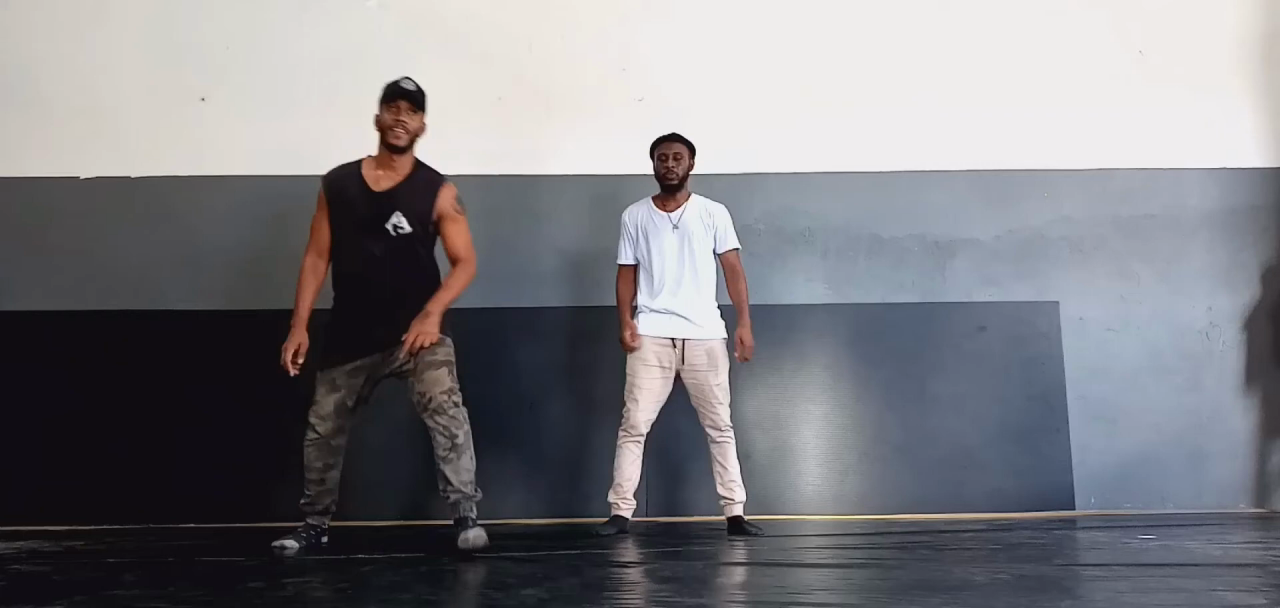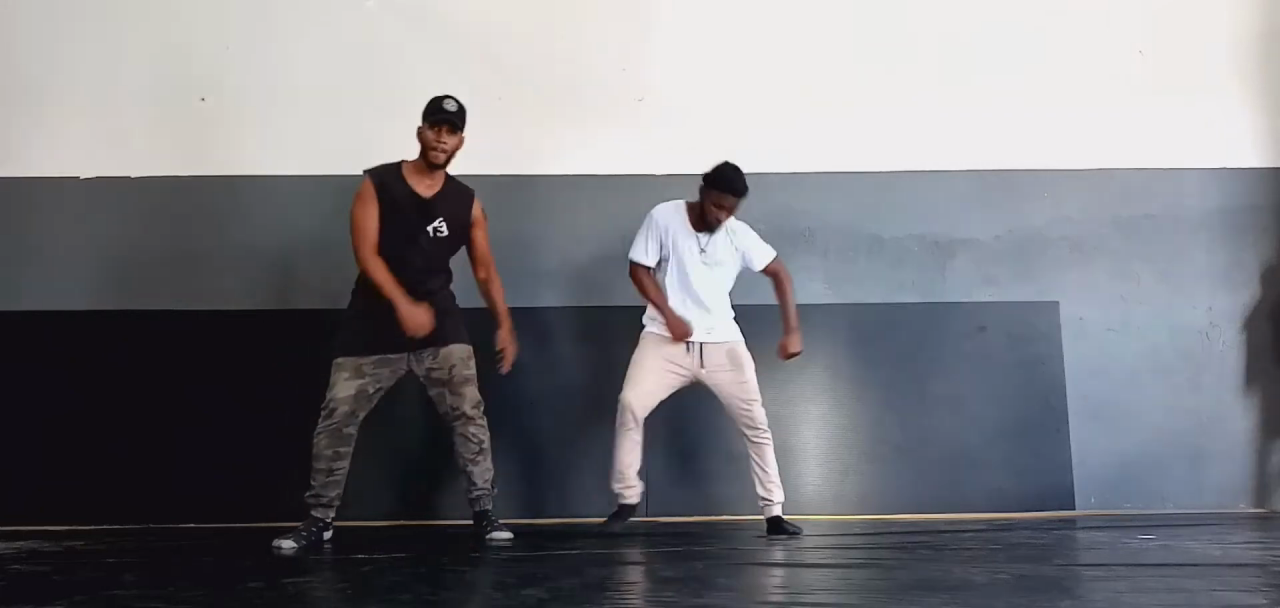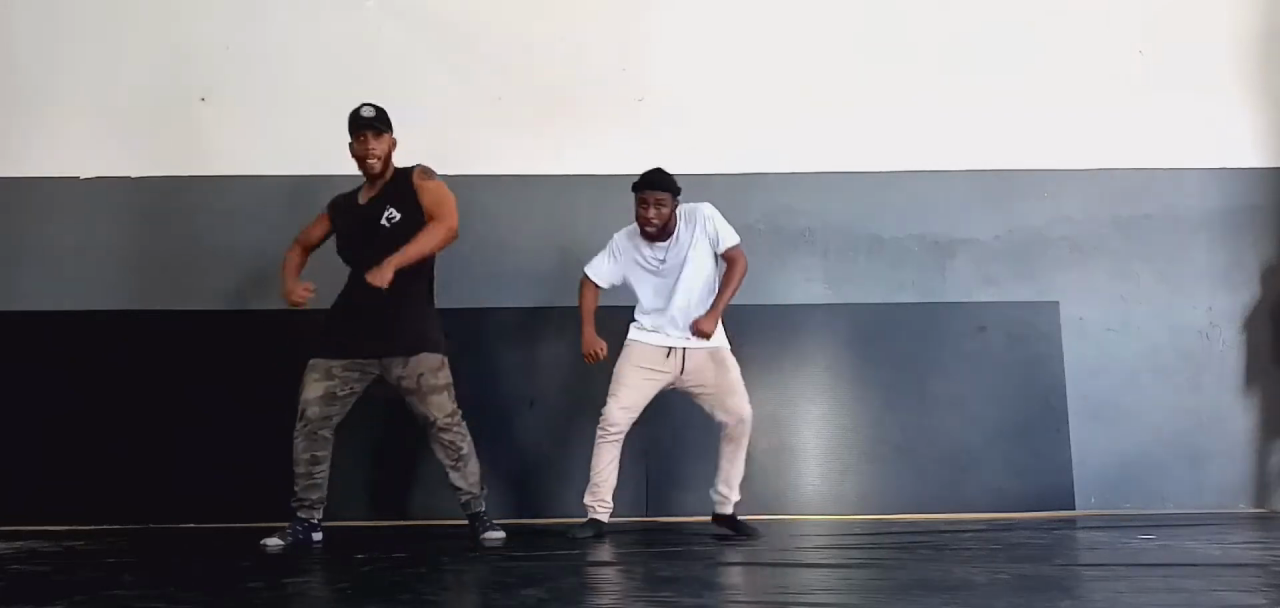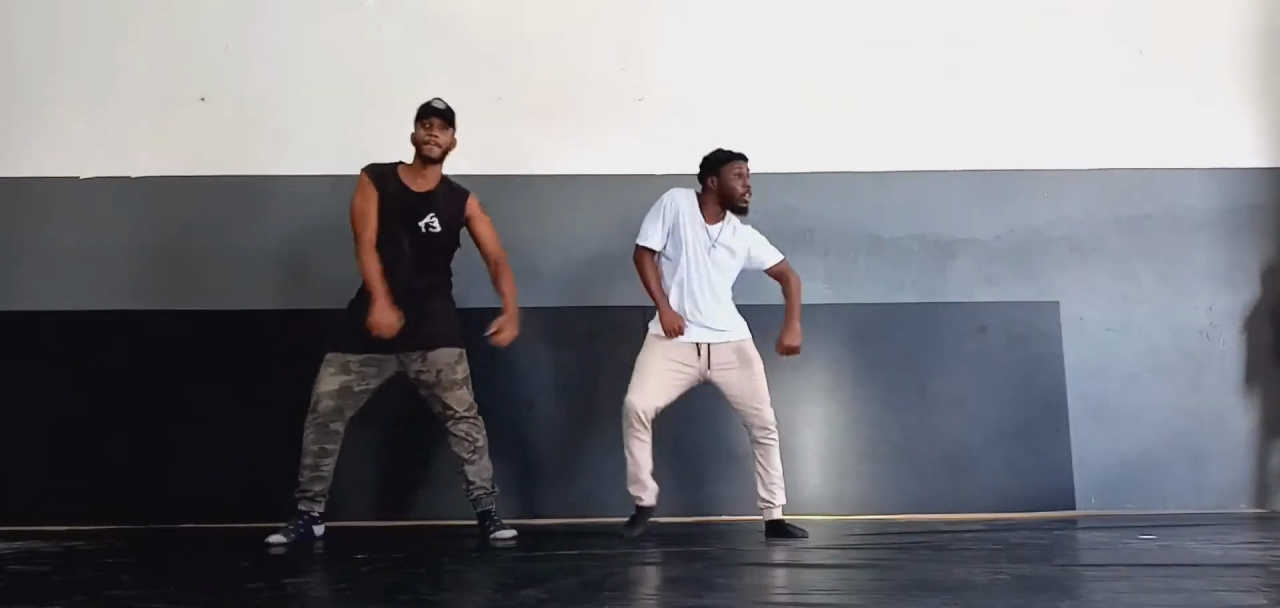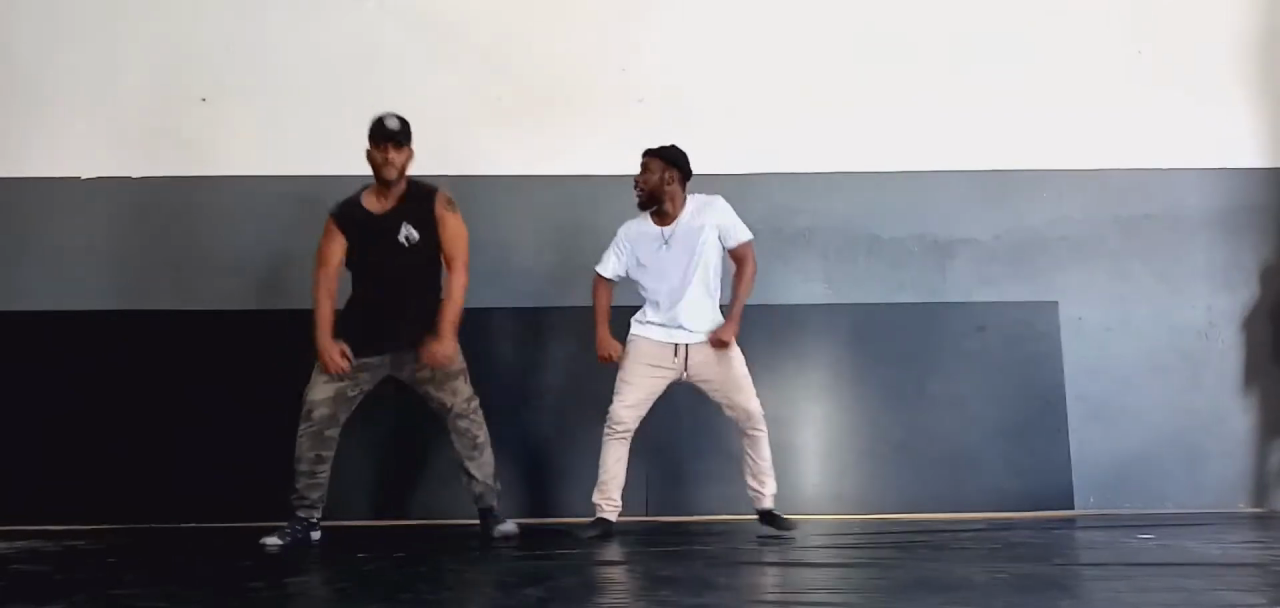
dt=0.7s
person 1, frame 1
left shoulder: (438, 190)
right shoulder: (337, 183)
left elbow: (465, 261)
right elbow: (317, 256)
left wrist: (432, 313)
right wrist: (299, 325)
left hip: (415, 326)
right hip: (350, 332)
left knee: (443, 405)
right knee: (323, 428)
left ankle: (466, 515)
right ankle: (315, 524)
person 1, frame 2
left shoulder: (466, 201)
right shoulder: (376, 183)
left elbow: (483, 266)
right elbow: (366, 252)
left wrist: (503, 321)
right wrist: (402, 302)
left hip: (439, 322)
right hip: (371, 324)
left knee: (469, 414)
right knee: (337, 418)
left ankle: (484, 512)
right ankle: (318, 521)
person 1, frame 3
left shoulder: (419, 181)
right shoulder: (341, 206)
left elbow: (448, 225)
right elbow: (301, 244)
left wrist: (391, 264)
right wrist: (290, 279)
left hip: (412, 331)
right hip: (349, 333)
left knee: (445, 421)
right knee: (312, 419)
left ankle: (478, 513)
right ankle: (306, 521)
person 1, frame 4
left shoulder: (462, 201)
right shoulder: (375, 180)
left elbow: (496, 258)
right elbow: (366, 242)
left wrist: (511, 309)
right wrist: (379, 301)
left hip: (433, 328)
right hip: (373, 321)
left knee: (464, 416)
right knee: (325, 410)
left ankle: (487, 512)
right ankle: (308, 514)
person 1, frame 5
left shoulder: (435, 202)
right shoulder: (346, 214)
left elbow: (457, 267)
right elbow: (326, 278)
left wrist: (446, 333)
right wrist: (325, 339)
left hip: (421, 332)
right hip: (360, 336)
left knee: (464, 411)
right knee: (317, 418)
left ankle: (489, 510)
right ankle: (305, 520)
person 2, frame 1
left shoulder: (714, 212)
right shoulder: (635, 215)
left elbow: (733, 267)
right elbow: (627, 272)
left wrist: (744, 322)
right wrist: (626, 321)
left hip: (705, 336)
right hip: (652, 336)
left knee: (719, 425)
right knee: (635, 423)
left ankle: (734, 512)
right ankle: (621, 511)
person 2, frame 2
left shoulder: (739, 236)
right shoulder: (664, 217)
left elbow: (777, 272)
right elbow: (640, 269)
left wrist: (791, 328)
right wrist: (669, 315)
left hip: (719, 341)
right hip: (664, 338)
left knee: (755, 422)
right knee: (630, 406)
left ankle: (772, 512)
right ankle: (627, 499)
person 2, frame 3
left shoulder: (703, 217)
right shoulder: (623, 242)
left elbow: (737, 261)
right elbow: (590, 282)
left wrist: (714, 314)
right wrist: (588, 333)
left hip: (702, 343)
right hip: (648, 345)
left knee: (738, 417)
right knee: (612, 422)
left ankle: (725, 509)
right ankle: (597, 515)
person 2, frame 4
left shoulder: (745, 234)
right shoulder: (675, 202)
left elbow: (787, 275)
right elbow: (644, 255)
left wrist: (792, 325)
right wrist: (665, 308)
left hip: (731, 341)
right hip: (677, 337)
left knee: (763, 423)
right knee: (637, 407)
left ankle: (774, 517)
right ankle: (643, 501)
person 2, frame 5
left shoulder: (713, 210)
right shoulder: (632, 231)
left elbow: (746, 261)
right elbow: (603, 277)
left wrist: (731, 321)
right wrist: (602, 333)
left hip: (709, 340)
right hip: (652, 341)
left knee: (751, 414)
right knee: (619, 421)
left ankle: (765, 505)
right ankle: (606, 515)
